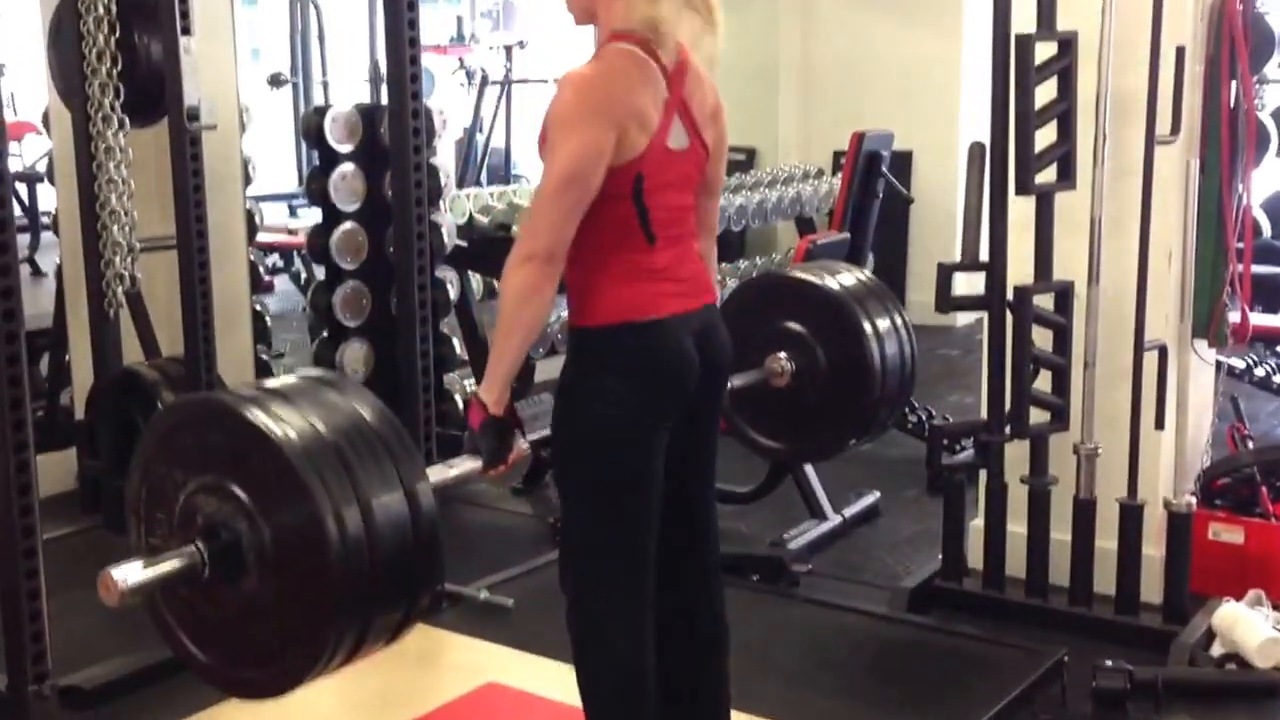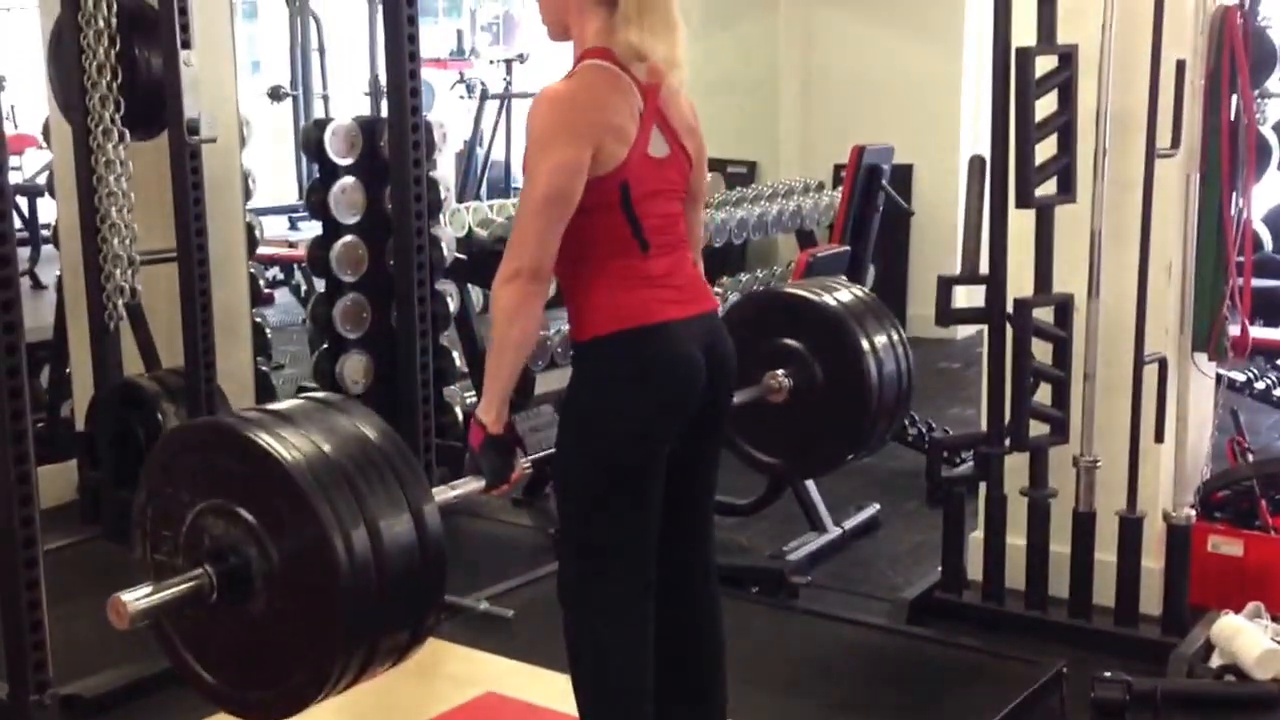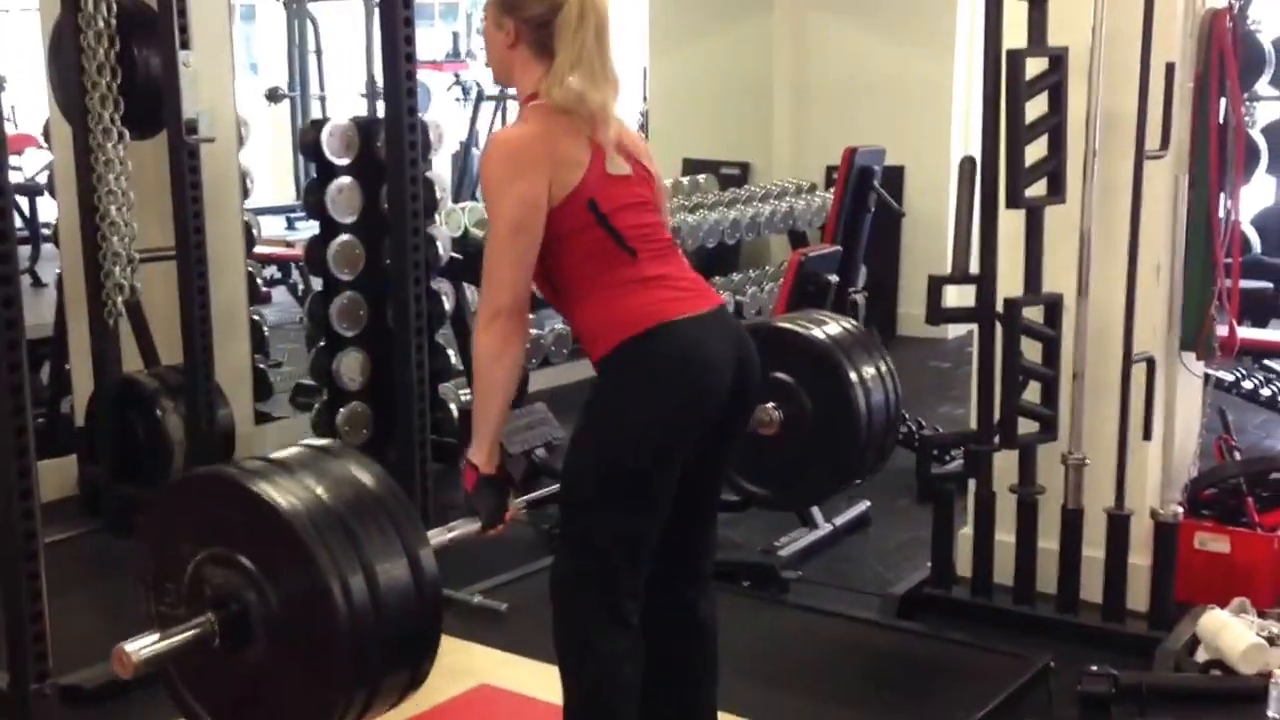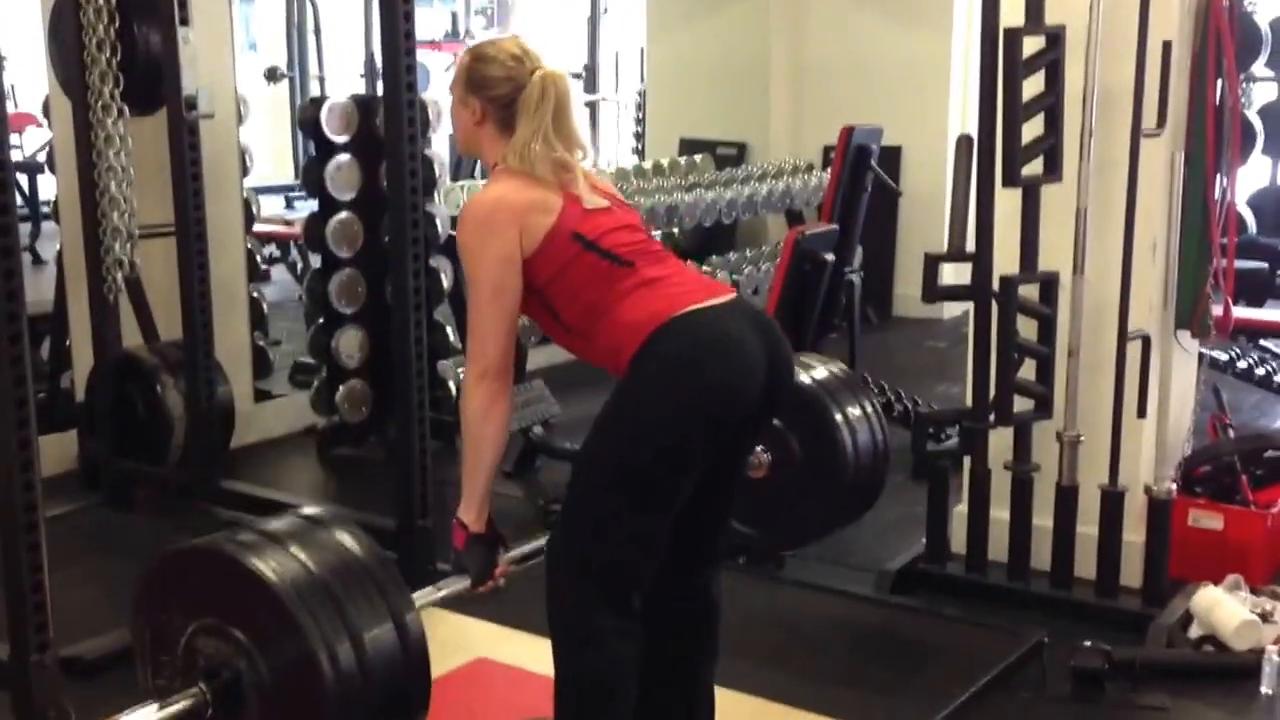
dt=0.4s
person 1, frame 1
left shoulder: (598, 85)
right shoulder: (696, 82)
left elbow: (540, 255)
left wrist: (492, 399)
left hip: (623, 355)
right hip: (697, 337)
left knee: (607, 583)
right knee: (687, 560)
person 1, frame 2
left shoulder: (574, 99)
right shoulder: (670, 93)
left elbow: (526, 271)
left wrist: (491, 416)
left hip: (629, 363)
right hip: (702, 348)
left knee: (605, 592)
right knee: (683, 572)
person 1, frame 3
left shoulder: (520, 146)
right shoulder: (615, 128)
left elbow: (503, 315)
left wrist: (484, 459)
left hip: (655, 368)
right hip: (724, 346)
left knee: (595, 596)
right knee: (679, 577)
person 1, frame 4
left shoulder: (491, 209)
right shoulder: (582, 180)
left elbow: (490, 377)
left wrist: (473, 519)
left hip: (689, 363)
right hip: (753, 342)
left knee: (589, 580)
right knee: (681, 562)
